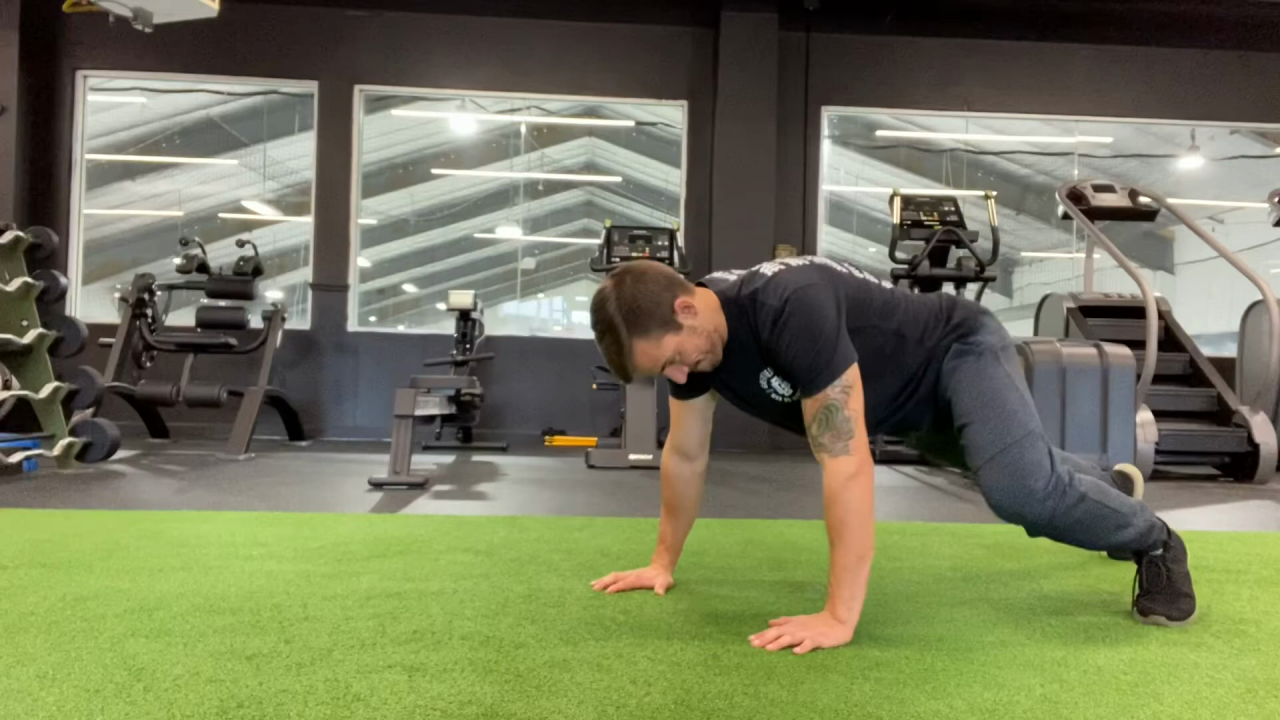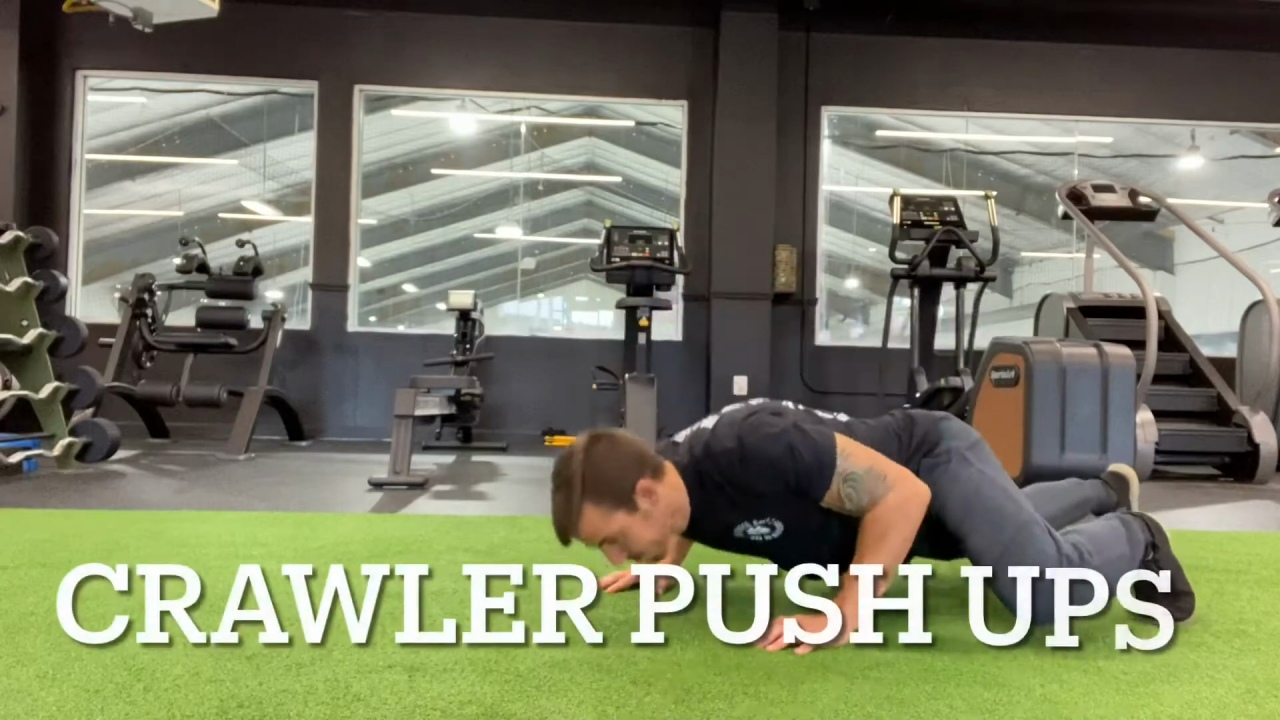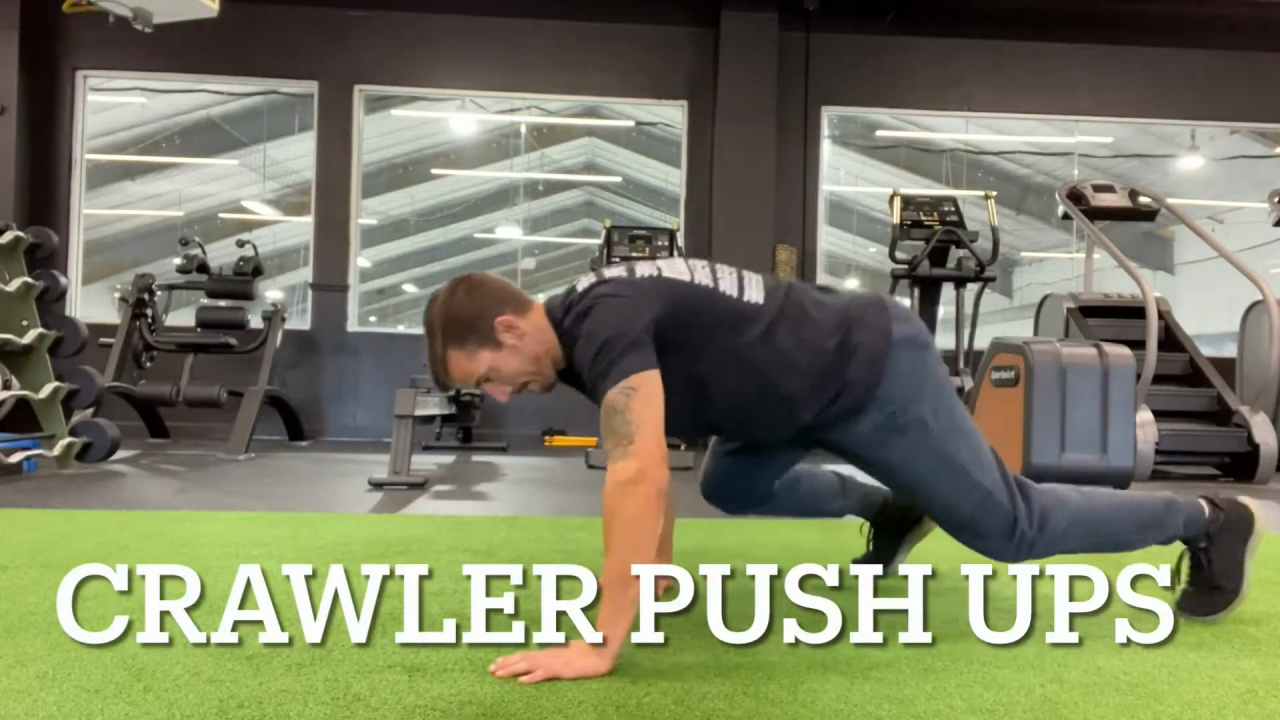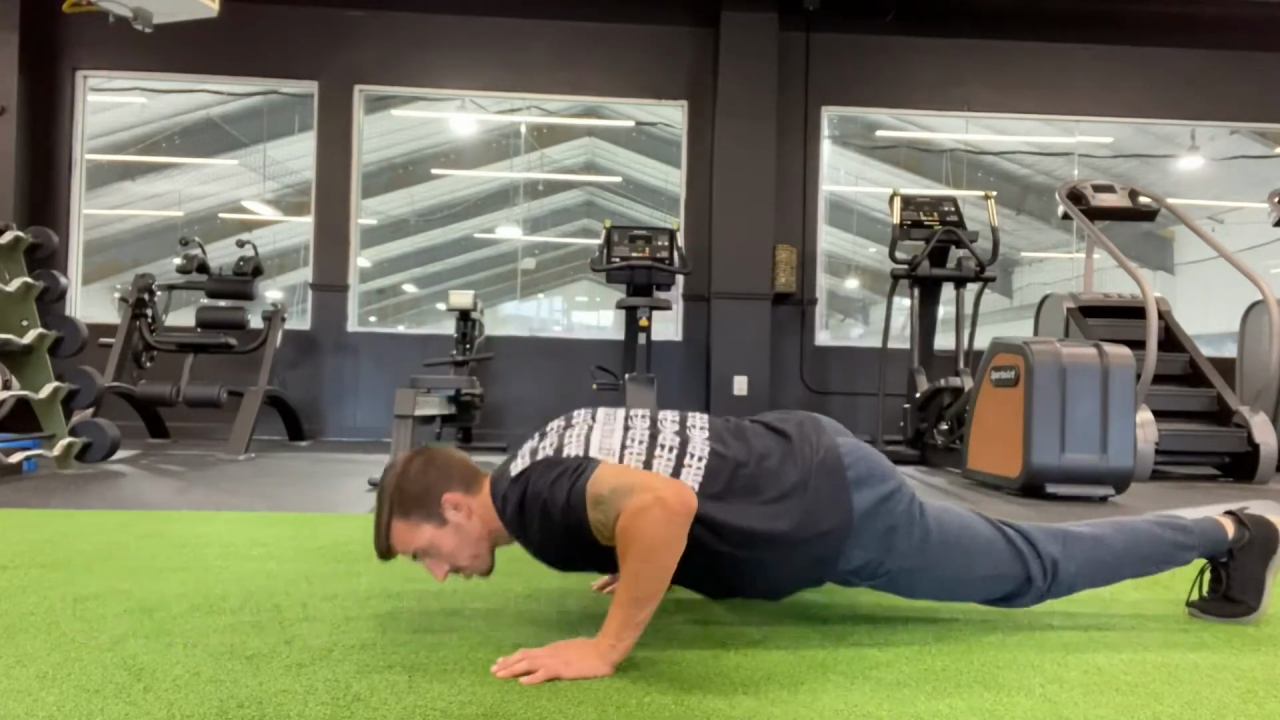
dt=1s
person 1, frame 1
left shoulder: (790, 307)
right shoulder: (684, 335)
left elbow: (847, 464)
right elbow: (685, 453)
left wrist: (839, 617)
right wrist: (663, 561)
left hip: (960, 349)
right hip: (909, 386)
left knee: (1021, 490)
right knee: (1004, 460)
left ankle: (1151, 538)
right ankle: (1112, 485)
person 1, frame 2
left shoulder: (751, 449)
right shoulder: (673, 477)
left elbow: (903, 494)
left wrist: (846, 613)
right wrist: (667, 567)
left hip: (933, 460)
right hip: (900, 494)
left knee: (1039, 586)
right knee: (1011, 524)
left ankle: (1134, 541)
right ankle: (1108, 491)
person 1, frame 3
left shoulder: (598, 325)
right shoulder: (592, 321)
left elbow: (638, 475)
right elbow: (647, 458)
left wrist: (604, 644)
right wrist: (647, 572)
left hip: (877, 372)
right hip: (833, 364)
left knee: (1012, 526)
right knee: (733, 488)
left ankle: (1206, 519)
right ankle: (892, 510)
person 1, frame 4
left shoulder: (539, 496)
right shoulder: (543, 462)
left elbow: (666, 506)
left wrist: (605, 648)
right wrist: (649, 569)
left hip: (841, 509)
right hip: (804, 452)
left knee: (1028, 569)
